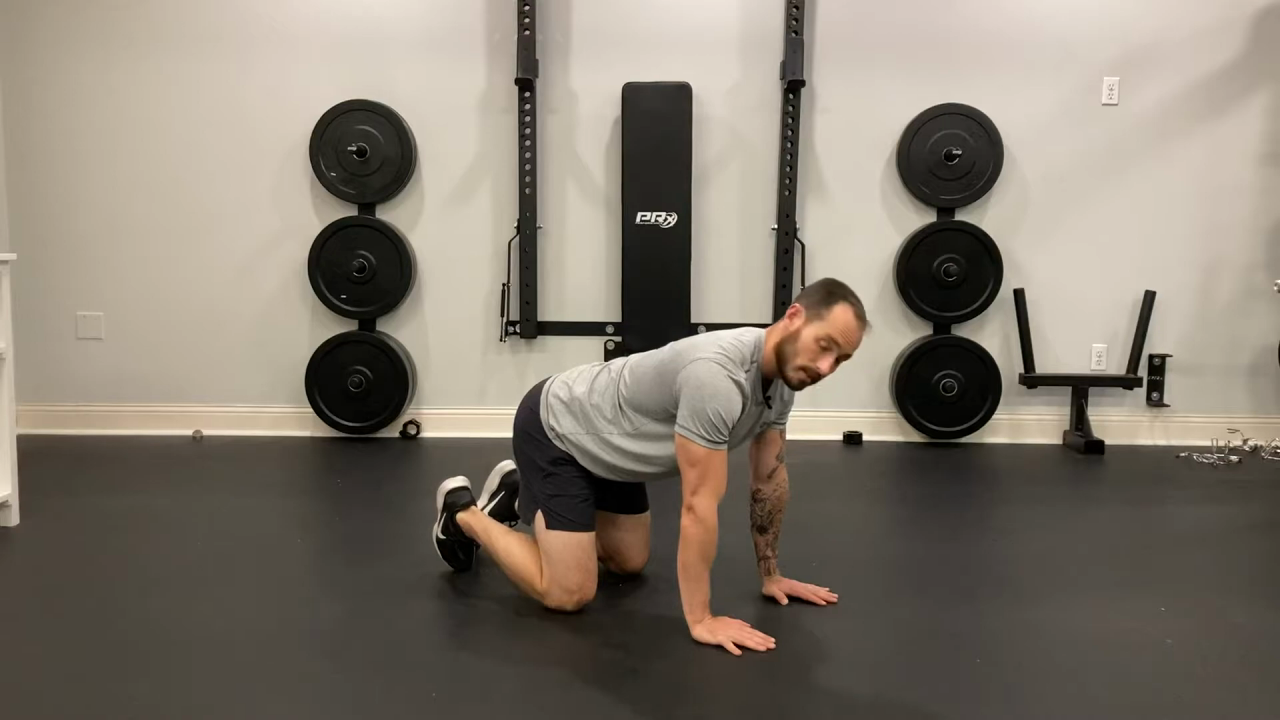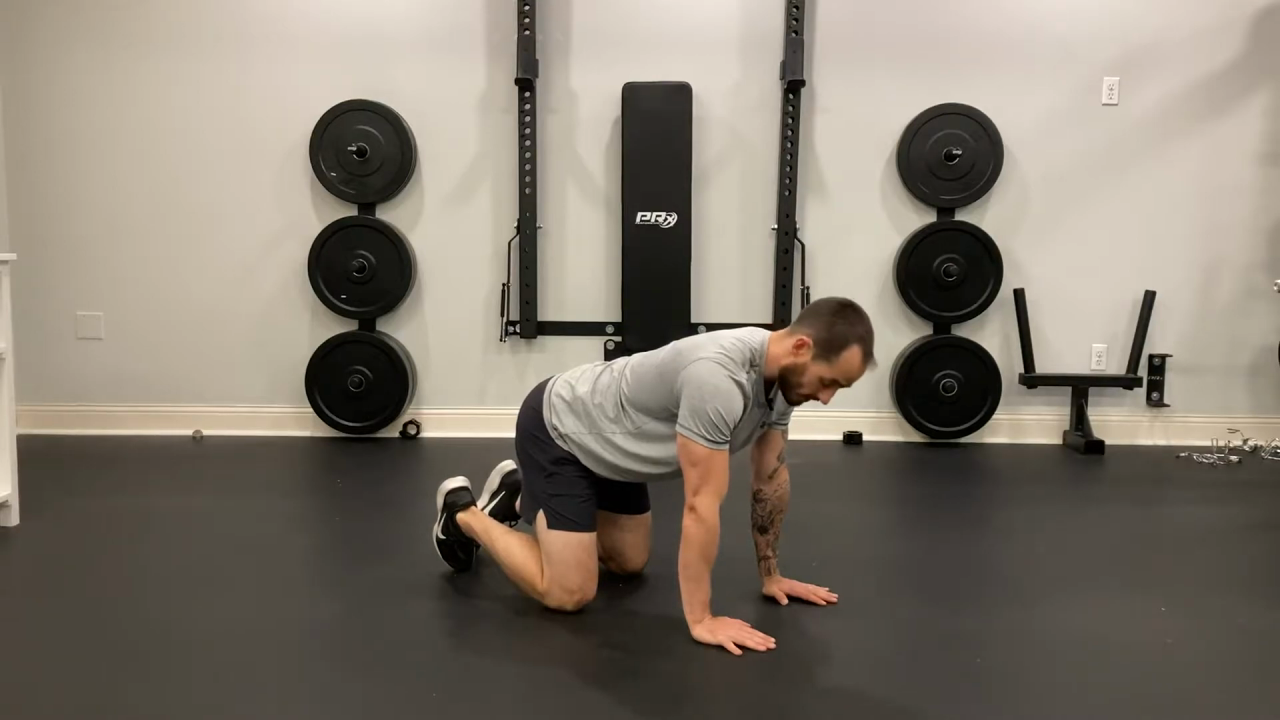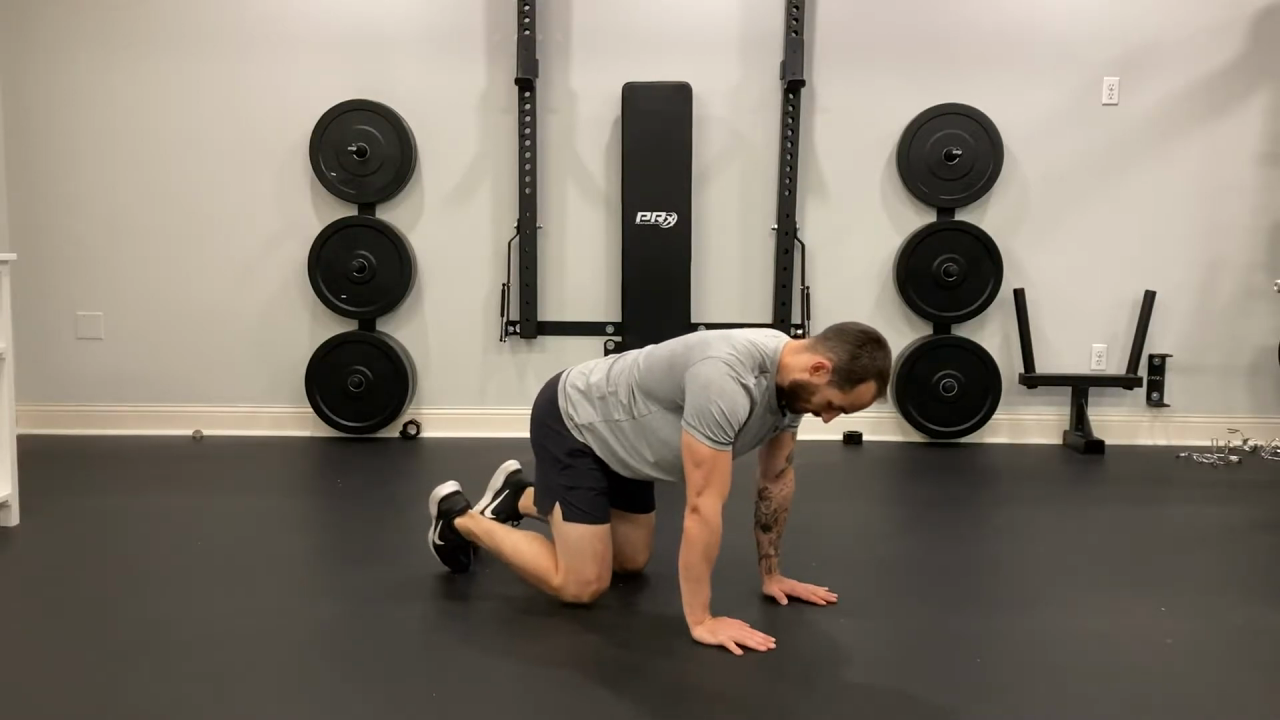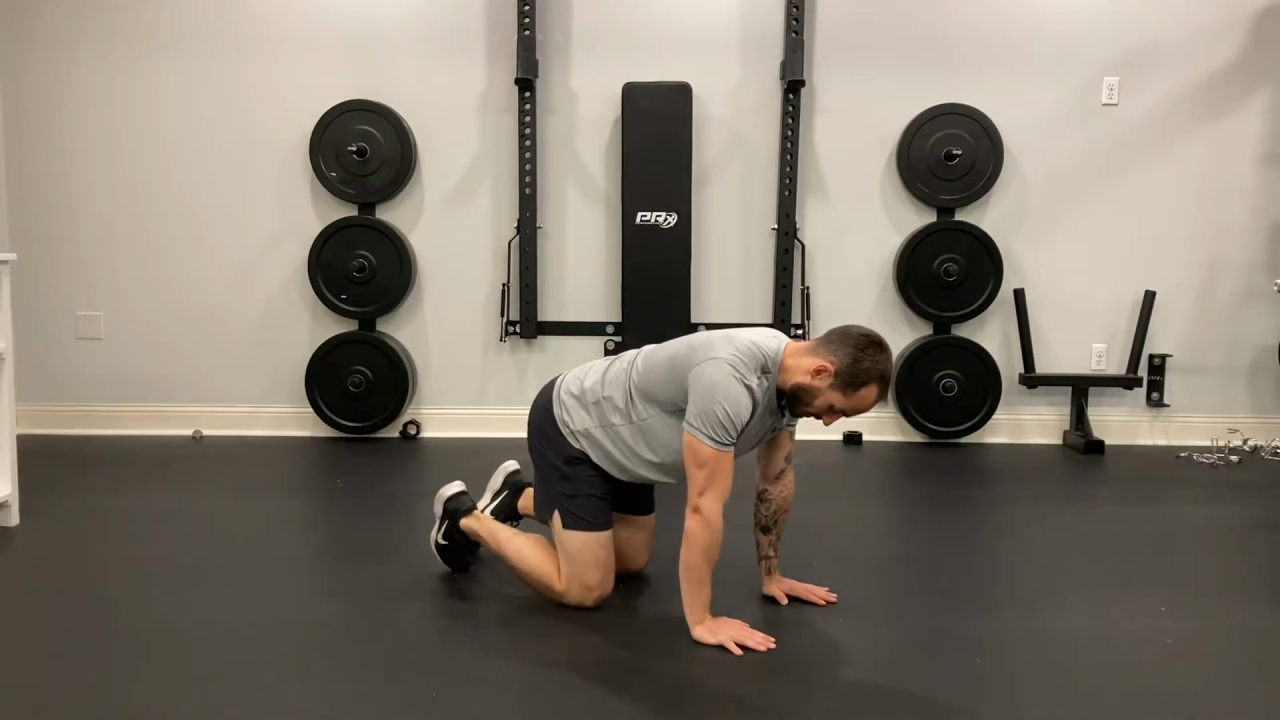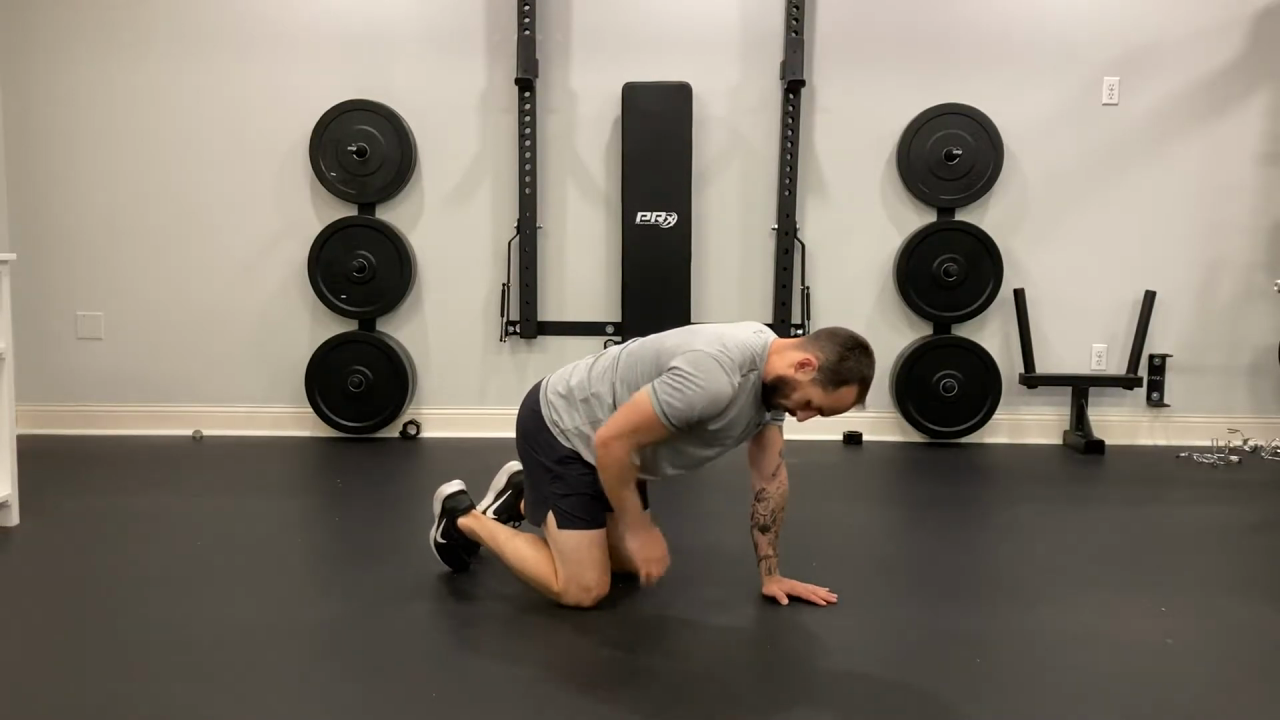
dt=1s
person 1, frame 1
left shoulder: (781, 372)
right shoulder: (716, 376)
left elbow: (770, 478)
right elbow: (698, 506)
left wrist: (770, 574)
right wrist: (700, 619)
left hip: (601, 438)
right hip: (554, 429)
left knee: (629, 563)
right knee: (569, 594)
left ankle: (520, 494)
right ankle: (462, 513)
person 1, frame 2
left shoulder: (782, 374)
right shoulder: (717, 377)
left elbow: (771, 478)
right elbow: (701, 506)
left wrist: (770, 574)
right wrist: (701, 619)
left hip: (603, 436)
right hip: (557, 429)
left knee: (629, 563)
right knee: (569, 593)
left ankle: (518, 496)
right ankle: (463, 514)
person 1, frame 3
left shoulder: (791, 373)
right shoulder: (727, 378)
left elbow: (776, 479)
right elbow: (703, 507)
left wrist: (771, 573)
right wrist: (701, 619)
left hip: (614, 430)
right hip: (571, 421)
left knee: (631, 561)
right knee: (582, 584)
left ankle: (519, 496)
right ankle: (458, 517)
person 1, frame 4
left shoulder: (788, 372)
right shoulder: (729, 380)
left elbow: (776, 479)
right elbow: (703, 507)
left wrist: (770, 573)
right wrist: (700, 620)
left hip: (615, 435)
right hip: (569, 426)
left knee: (631, 562)
right knee: (586, 588)
left ankle: (518, 495)
right ankle: (465, 518)
person 1, frame 5
left shoulder: (773, 370)
right shoulder: (713, 375)
left elbow: (769, 476)
right elbow: (610, 441)
left wrist: (770, 573)
right wrist: (637, 528)
left hip: (604, 433)
right hip: (558, 425)
left knee: (630, 562)
right knee: (583, 589)
left ankle: (522, 497)
right ankle: (464, 518)
